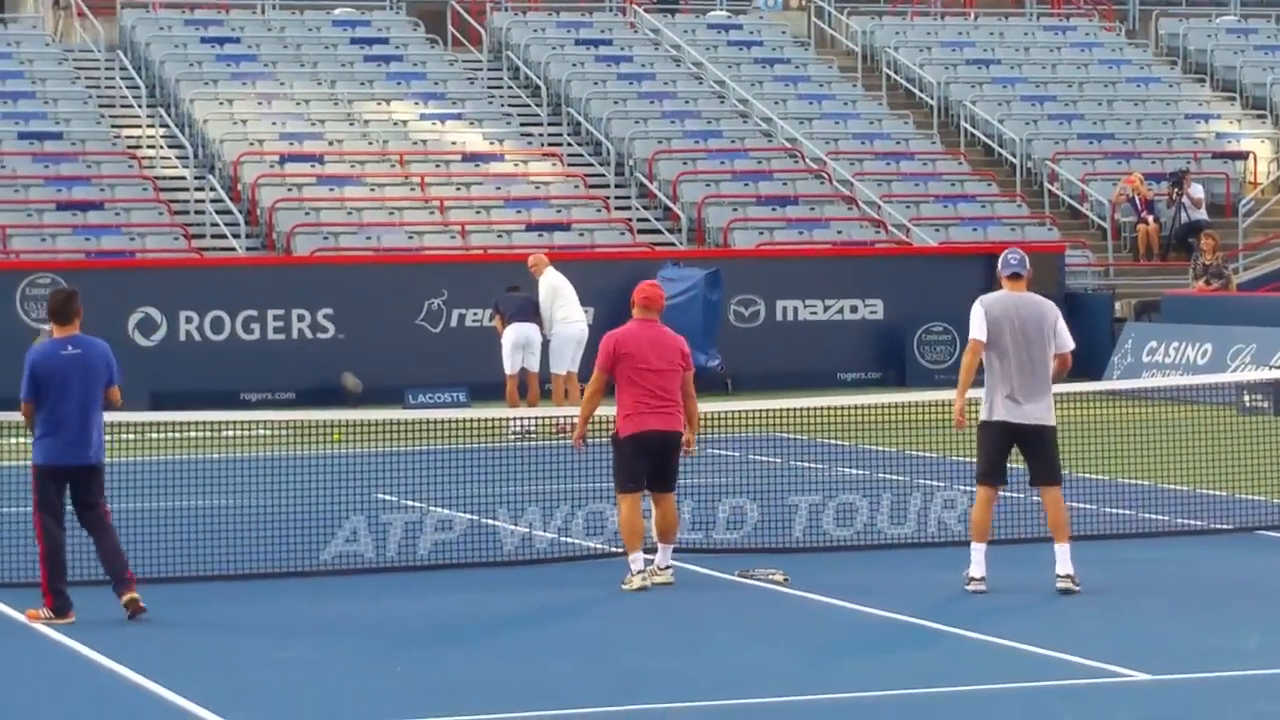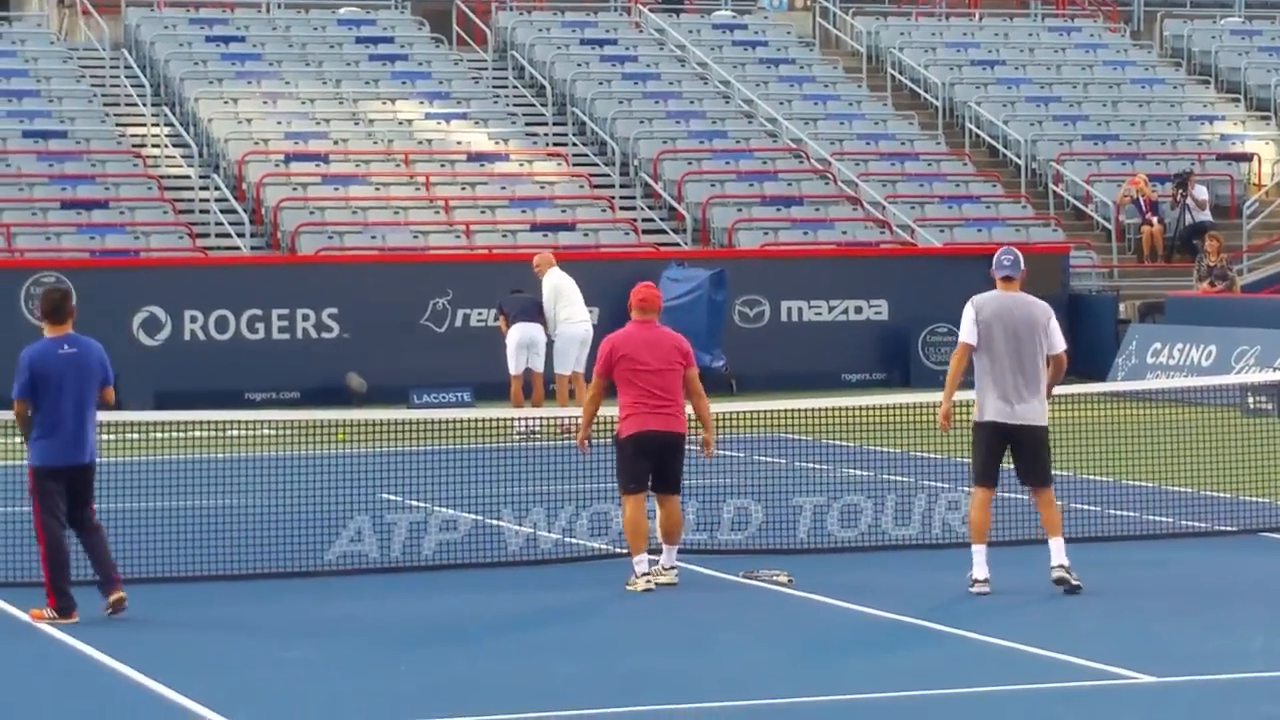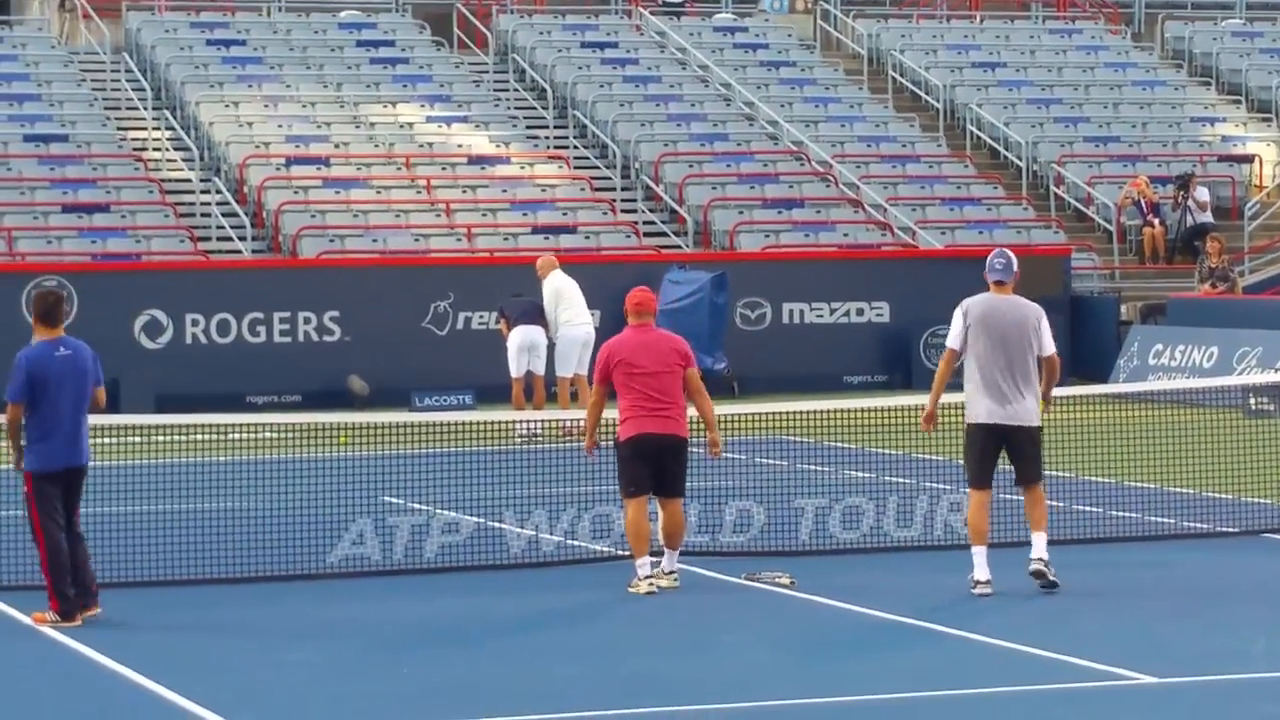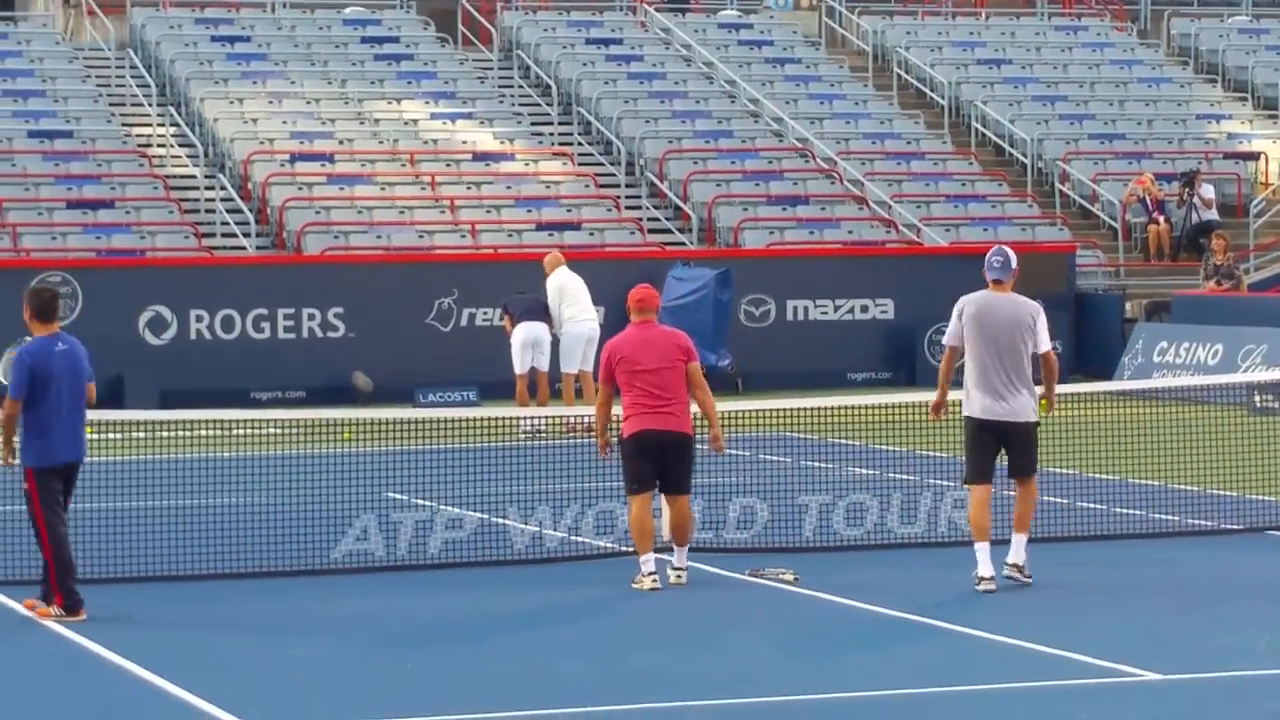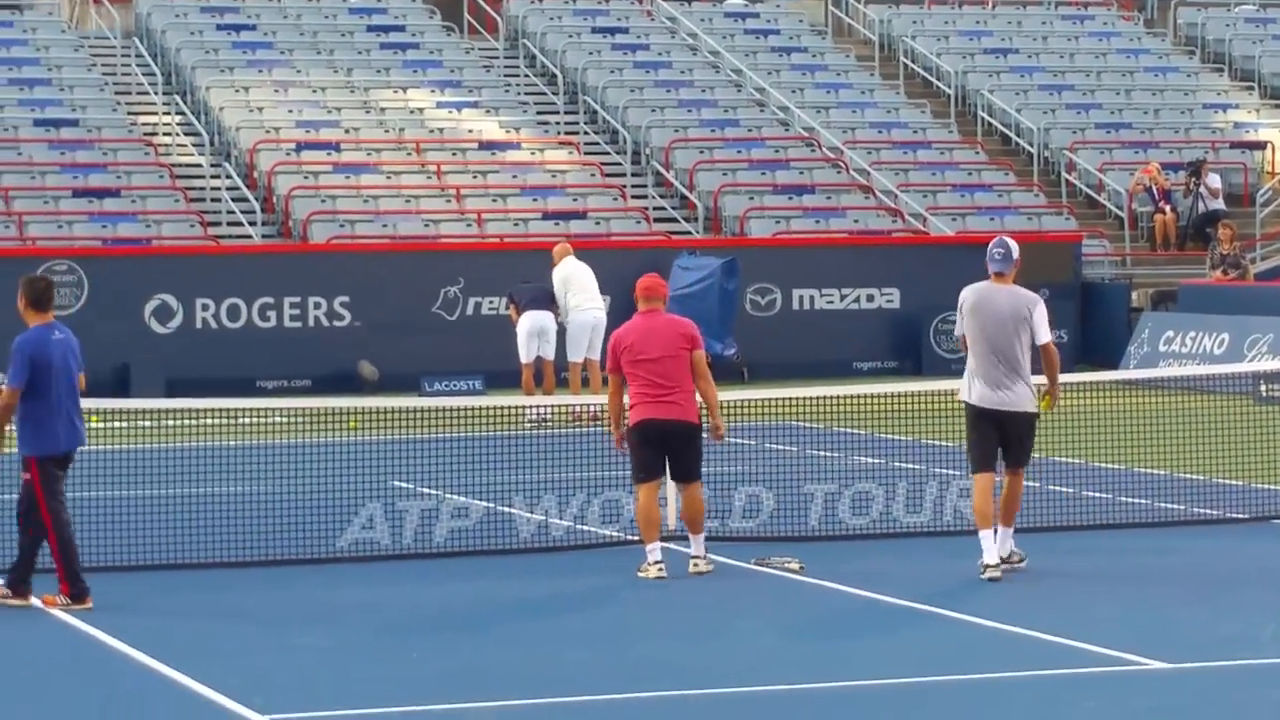
dt=0.1s
person 1, frame 1
left shoulder: (985, 304)
right shoulder: (1049, 308)
left elbow: (974, 351)
right elbow: (1064, 362)
left wrist: (960, 397)
left hip: (998, 414)
right hip: (1040, 415)
left knee: (986, 491)
right knee: (1052, 492)
left ankle: (976, 571)
right ankle: (1065, 569)
person 1, frame 2
left shoulder: (978, 305)
right shoulder: (1042, 310)
left elbow: (961, 354)
right elbow: (1058, 362)
left wrist: (946, 401)
left hip: (990, 415)
right hip: (1032, 417)
left knee: (982, 492)
right knee: (1042, 492)
left ankle: (980, 573)
right ankle: (1060, 563)
person 1, frame 3
left shoulder: (968, 308)
right shoulder: (1034, 311)
left elbow: (949, 358)
right elbow: (1052, 364)
left wrist: (932, 403)
right wrist: (1044, 395)
left hip: (981, 416)
right hip: (1025, 417)
left knee: (979, 494)
right knee: (1033, 489)
left ankle: (980, 574)
right ankle: (1039, 557)
person 1, frame 4
left shoulder: (965, 305)
right shoulder: (1030, 309)
left elbow: (950, 355)
right elbow: (1049, 360)
left wrist: (941, 393)
right wrist: (1048, 393)
left hip: (980, 413)
right hip: (1020, 414)
left knee: (979, 490)
right knee: (1026, 484)
left ankle: (984, 570)
right ankle: (1017, 558)
person 1, frame 5
left shoulder: (969, 295)
right shoulder: (1031, 301)
right elbow: (1049, 352)
right wrist: (1053, 386)
left hip: (980, 401)
right hip: (1019, 403)
left knee: (983, 479)
right knee: (1015, 475)
left ankle: (990, 558)
right ankle: (1004, 548)
person 2, frame 1
left shoulder: (37, 355)
right shoulder: (101, 351)
left elbow: (27, 410)
right elbow: (114, 399)
left hip: (49, 458)
right hip: (89, 456)
left knee: (50, 531)
right knee: (100, 525)
left ankle: (57, 606)
right ankle: (127, 588)
person 2, frame 2
left shoulder: (32, 355)
right shoulder: (95, 350)
left elbow: (20, 411)
right elbow: (108, 399)
left wrist: (29, 438)
left hip: (46, 458)
right hip: (83, 455)
left knee: (51, 531)
right knee: (88, 524)
left ankle: (62, 607)
right ankle: (113, 587)
person 2, frame 3
left shoulder: (27, 358)
right shoulder: (85, 353)
left elbow: (14, 414)
right elbow: (99, 401)
left wrist: (16, 447)
left hip: (42, 461)
right hip: (76, 458)
left knee: (49, 534)
right knee: (71, 529)
left ankle: (64, 609)
right ankle: (86, 598)
person 2, frame 4
left shoulder: (27, 354)
right shoulder: (77, 348)
right elbow: (91, 396)
left hip: (41, 455)
right hip: (71, 452)
left knee: (50, 529)
right knee: (52, 524)
left ankle: (69, 604)
right ankle: (52, 594)
person 2, frame 5
right shoulder: (69, 337)
right elbow: (79, 384)
left hip: (40, 444)
right hip: (67, 439)
left knee: (52, 517)
right knee: (30, 513)
left ankle: (75, 592)
person 3, frame 1
left shoulder: (616, 338)
right shoulder: (677, 342)
left elbow: (596, 386)
right elbow: (689, 393)
left wrist: (581, 424)
right wrist: (691, 432)
left hip: (633, 430)
right hip: (671, 430)
left knee: (629, 499)
right knee: (665, 498)
left ankle: (637, 571)
right ankle: (663, 566)
person 3, frame 2
left shoulder: (614, 342)
right shoulder: (679, 342)
left elbow: (595, 392)
right elbow: (696, 391)
left wrist: (584, 428)
right wrist: (708, 429)
left hip: (634, 432)
right hip: (673, 431)
left knee: (633, 501)
right knee: (670, 500)
left ankle: (642, 573)
right ankle: (668, 567)
person 3, frame 3
left shoulder: (612, 347)
right shoulder: (677, 344)
left elbow: (597, 398)
right elbow: (698, 392)
left wrist: (590, 434)
right wrist: (713, 430)
left hip: (634, 435)
right hip: (674, 434)
left knee: (635, 504)
right knee: (672, 503)
left ankle: (644, 576)
right ankle: (669, 570)
person 3, frame 4
left shoulder: (613, 346)
right shoulder: (680, 339)
left elbow: (604, 398)
right elbow: (699, 387)
left wrist: (602, 435)
right wrist: (714, 426)
left hip: (637, 433)
right hip: (678, 431)
left knee: (640, 501)
right knee: (679, 499)
left ankle: (648, 572)
right ankle: (680, 566)
person 3, frame 5
left shoulder: (620, 336)
right shoulder: (686, 327)
left elbow: (615, 389)
right elbow: (702, 376)
left wrist: (616, 427)
right wrist: (716, 415)
left hip: (643, 421)
right hip: (684, 419)
left knee: (647, 490)
right knee: (691, 487)
left ankle: (654, 561)
right ankle: (698, 556)
